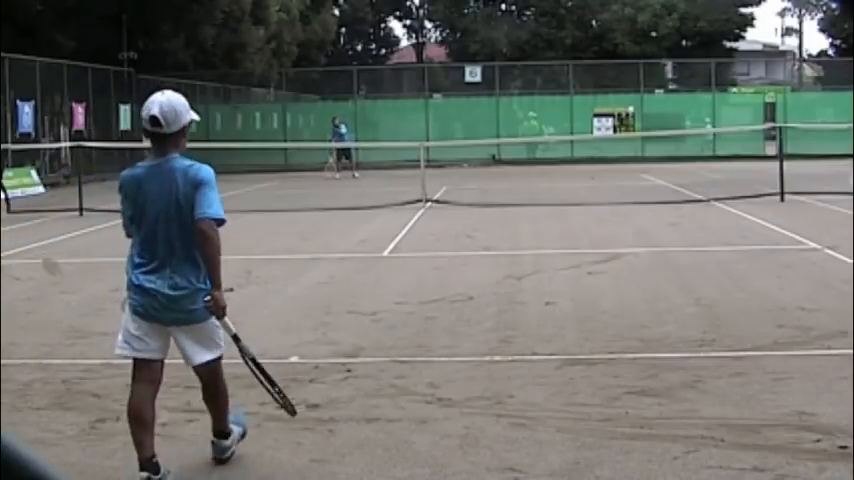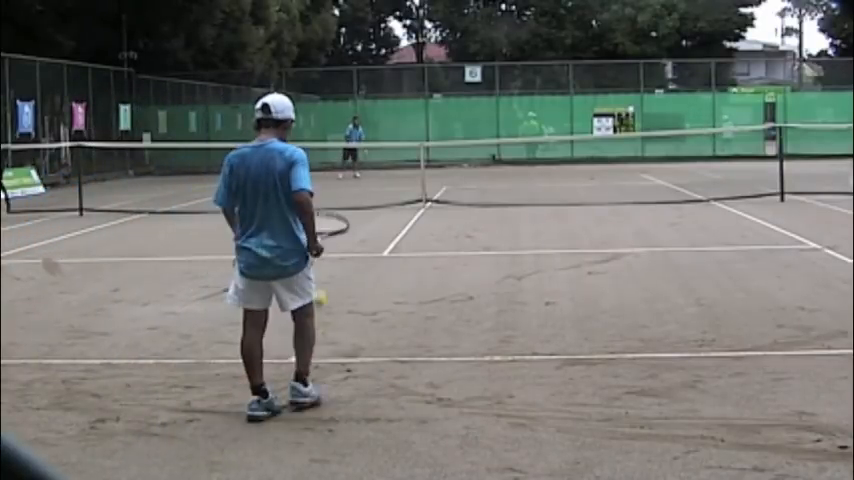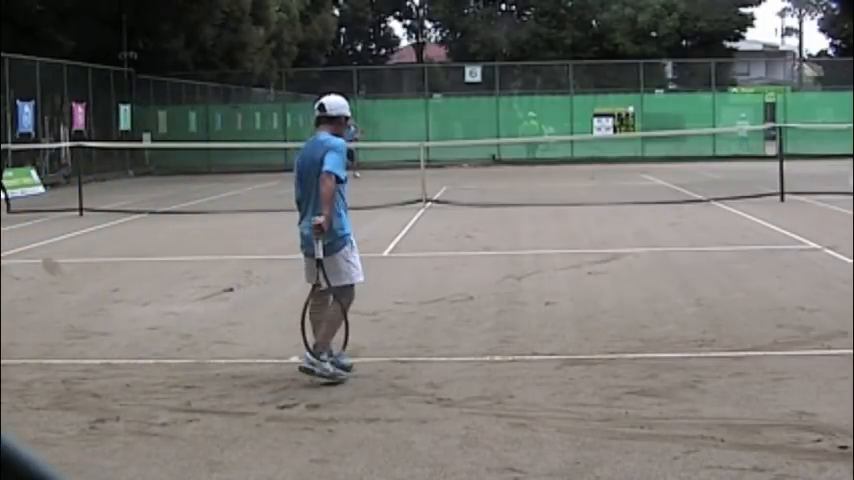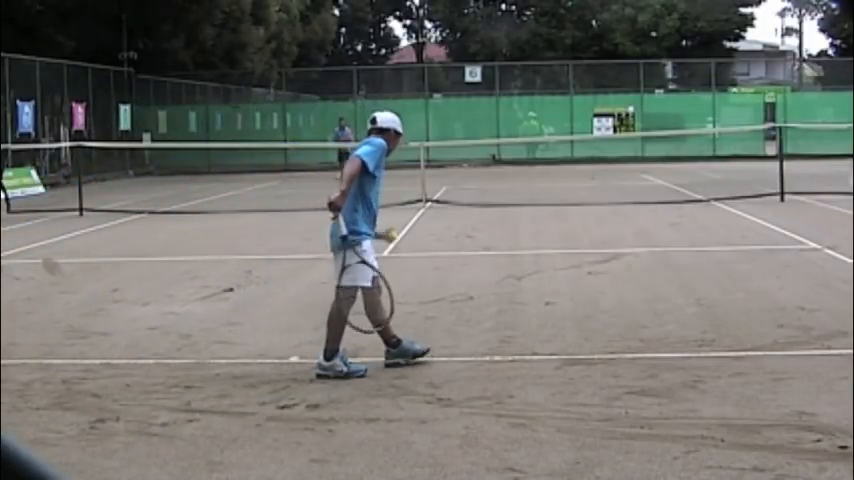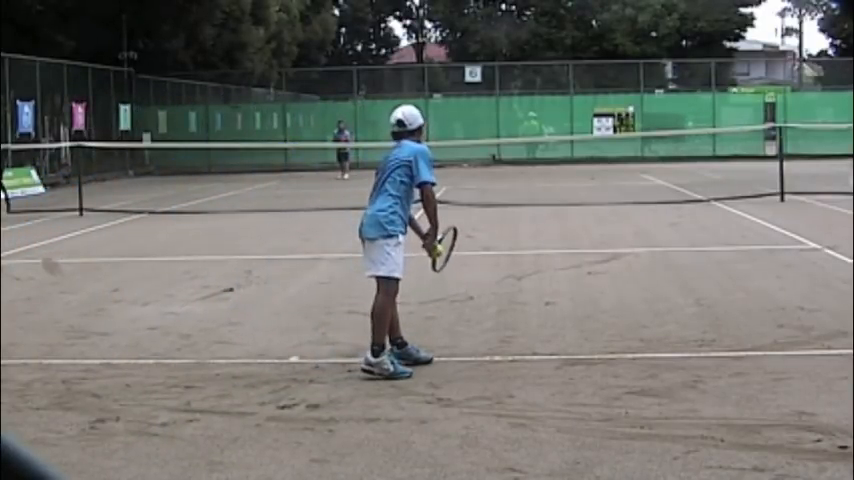
dt=1s
person 1, frame 1
left shoulder: (129, 179)
right shoulder: (199, 175)
right elbow: (206, 229)
right wrist: (216, 288)
left hip: (145, 297)
right hip: (192, 296)
left knee: (144, 382)
right knee: (211, 376)
right ankle: (223, 437)
person 1, frame 2
left shoulder: (234, 159)
right shoulder: (293, 155)
left elbow: (226, 206)
right elbow: (302, 199)
right wrist: (312, 239)
left hip: (250, 255)
right hip: (289, 254)
left knee: (253, 326)
right knee: (304, 317)
left ankle: (259, 397)
right ankle: (301, 386)
person 1, frame 3
left shoulder: (304, 152)
right shoulder: (335, 145)
right elbow: (328, 178)
right wrist: (325, 215)
left hip: (310, 233)
right hip: (334, 234)
left knee: (320, 295)
right knee: (343, 294)
left ankle: (322, 354)
right ankle: (317, 354)
person 1, frame 4
left shoulder: (368, 150)
right shoulder: (376, 145)
right elbow: (353, 164)
left wrist: (374, 230)
right wrist: (341, 193)
left hip: (357, 232)
right hip: (354, 233)
left knee: (372, 290)
right knee: (346, 294)
left ankle: (394, 347)
right ankle: (330, 360)
person 1, frame 5
left shoulder: (393, 155)
right shoulder: (419, 151)
right elbow: (427, 193)
left wrist: (422, 234)
right wrist: (434, 229)
left hip: (375, 225)
right hip: (386, 228)
left knee: (389, 289)
right knee: (387, 289)
left ankle: (398, 347)
right ankle: (376, 356)
